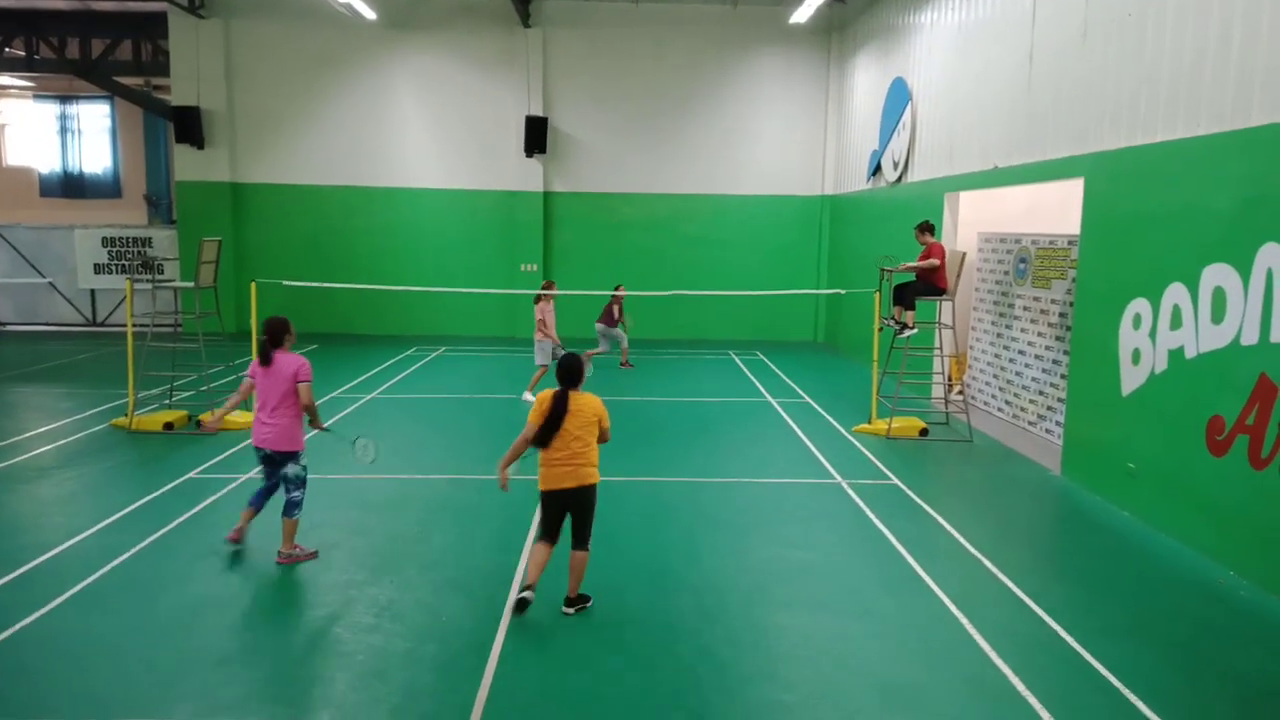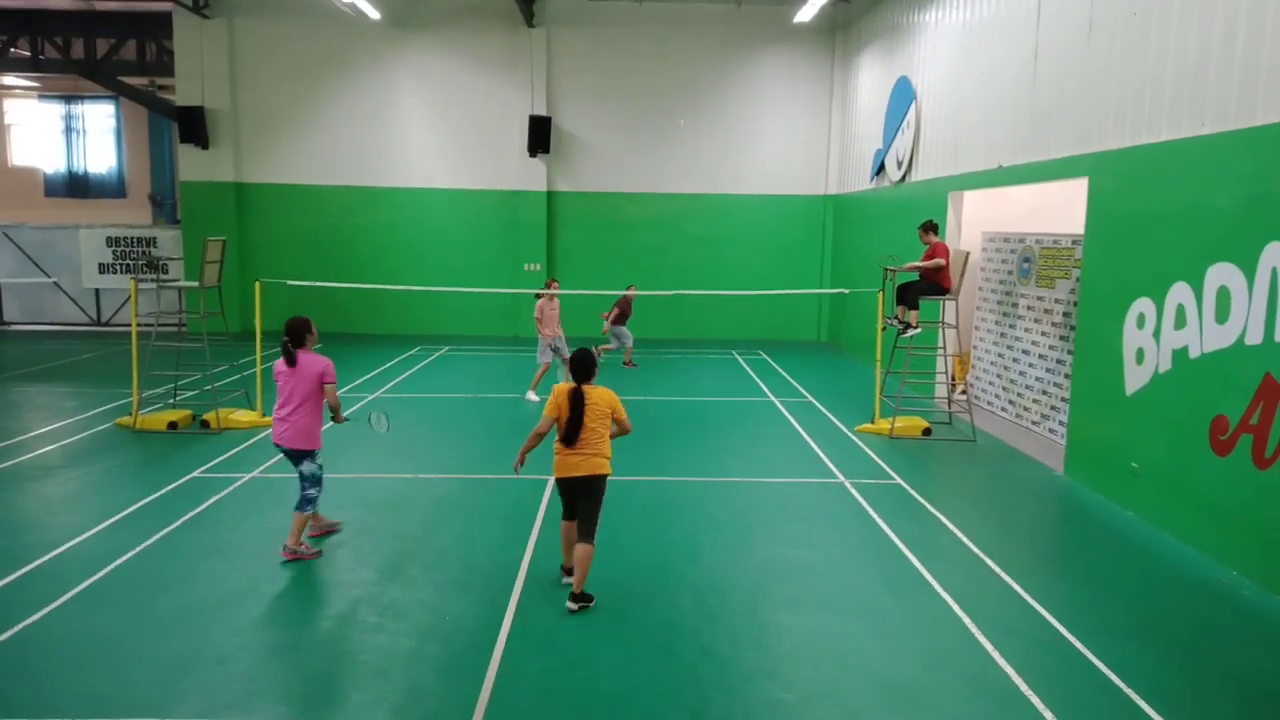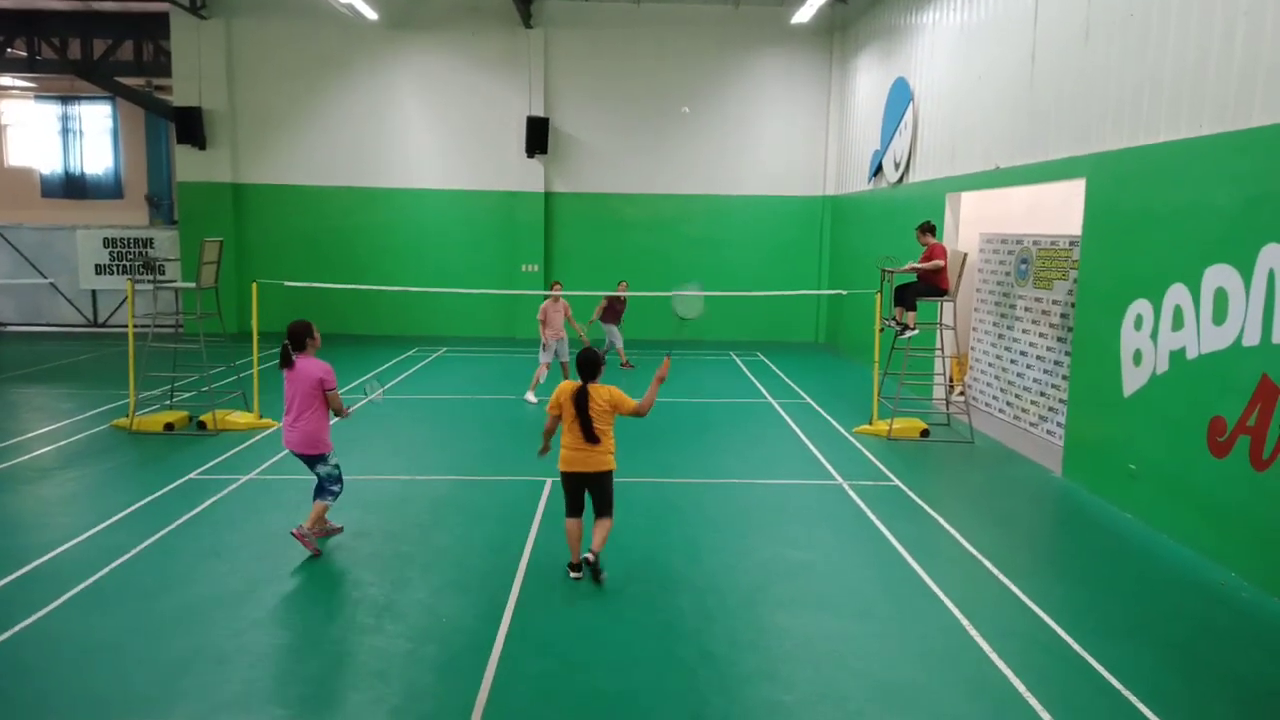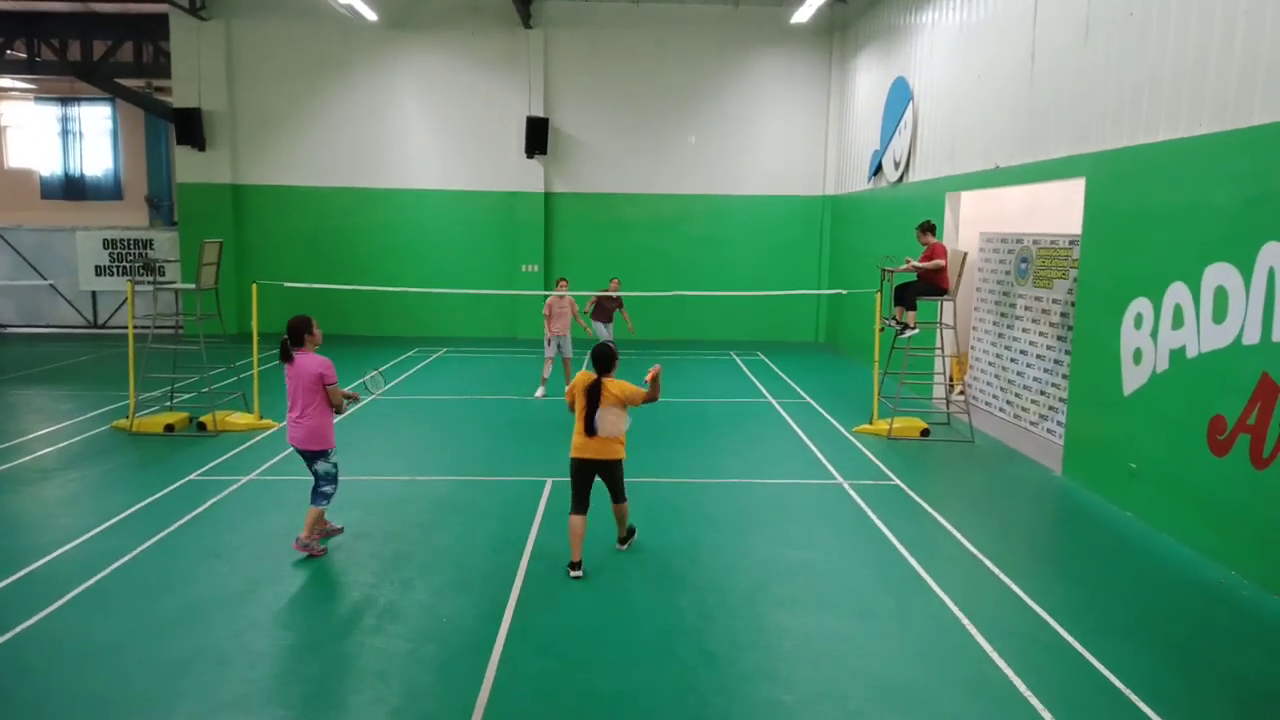
dt=0.2s
person 1, frame 1
left shoulder: (545, 399)
right shoulder: (595, 404)
left elbow: (527, 438)
right elbow: (604, 438)
left wrist: (503, 466)
left hip: (550, 481)
right hip: (583, 480)
left knee: (546, 537)
right knee: (581, 541)
left ankle: (528, 587)
right ankle: (573, 599)
person 1, frame 2
left shoulder: (560, 392)
right shoulder: (608, 396)
left elbow: (541, 430)
right elbow: (626, 428)
left wrist: (521, 453)
left hip: (564, 469)
right hip: (595, 470)
left knee: (569, 517)
right knee: (586, 532)
left ankle: (567, 569)
right ankle: (576, 595)
person 1, frame 3
left shoulder: (564, 390)
right shoulder: (610, 394)
left elbow: (551, 424)
right elbow: (641, 410)
left wrist: (545, 443)
right wrist: (657, 381)
left hip: (569, 464)
right hip: (600, 464)
left knee: (573, 512)
right knee: (603, 515)
left ankle: (575, 564)
right ankle: (592, 554)
person 1, frame 4
left shoulder: (580, 380)
right shoulder: (621, 388)
left elbow: (571, 406)
right elbow: (651, 397)
right wrist: (655, 378)
left hip: (580, 453)
right hip: (611, 455)
left knee: (578, 507)
right knee: (618, 496)
left ankle: (576, 563)
right ankle: (623, 535)
person 2, frame 1
left shoulder: (258, 363)
right shoulder: (300, 363)
left elbow: (241, 395)
right elbow: (307, 401)
left wrist: (218, 416)
right wrist: (316, 420)
left hip: (262, 438)
right hip: (288, 441)
left knee: (269, 484)
right knee: (295, 492)
left ankle: (240, 528)
right ankle: (287, 549)
person 2, frame 2
left shoulder: (280, 364)
right shoulder: (323, 364)
left elbow: (284, 398)
right elbow: (332, 401)
right wrist: (338, 416)
left hip: (281, 435)
right hip: (305, 438)
left knee: (310, 479)
right knee: (311, 488)
left ankle: (317, 522)
right ankle: (293, 545)
person 2, frame 3
left shoulder: (288, 366)
right shoulder: (322, 369)
right elbow: (336, 405)
left wrist: (333, 406)
right wrist: (341, 411)
left hip: (292, 438)
right hip: (314, 440)
left knee: (325, 478)
right knee: (334, 484)
left ankle: (320, 524)
right ankle: (306, 528)
person 2, frame 4
left shoulder: (290, 362)
right shoulder: (322, 363)
right elbow: (336, 401)
left wrist: (345, 394)
right wrist: (341, 406)
left hip: (297, 435)
right hip: (317, 437)
left knee: (323, 479)
right knee: (327, 485)
left ankle: (320, 525)
right ankle: (305, 537)
